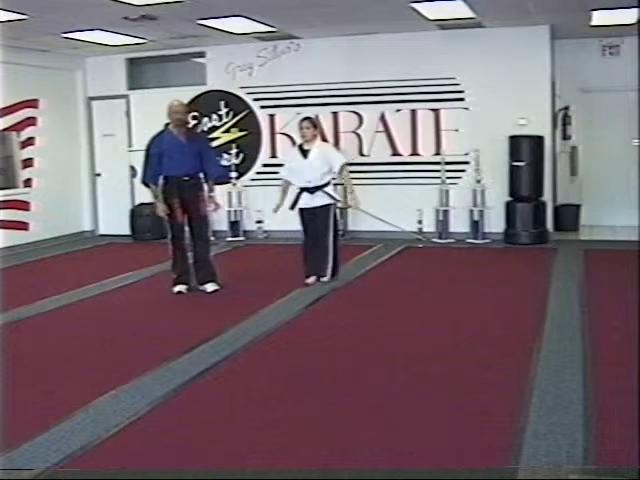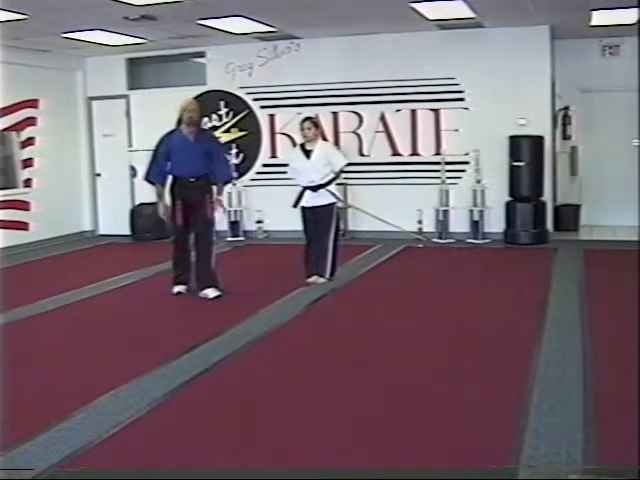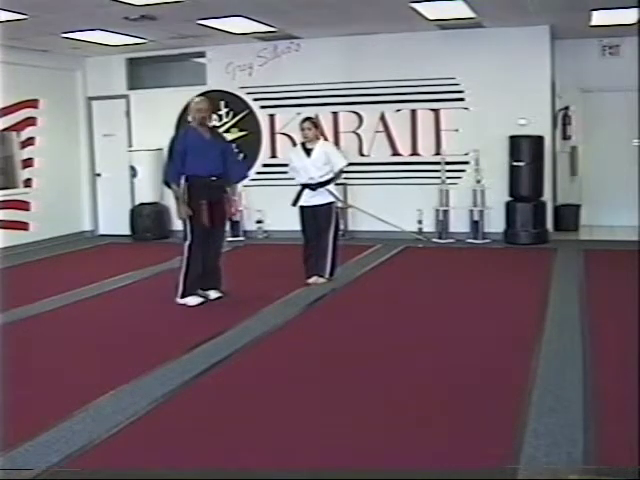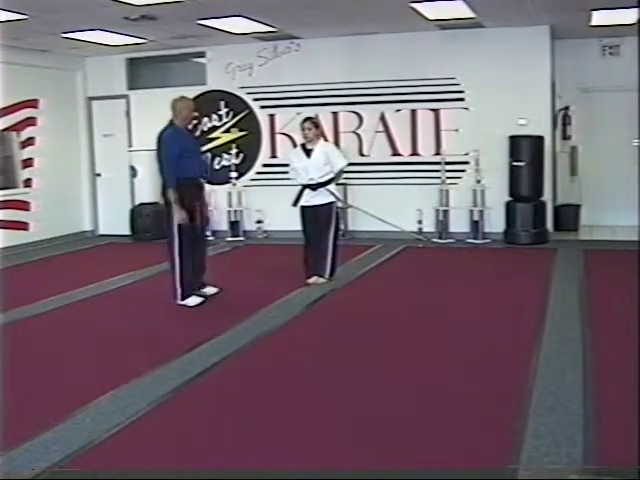
dt=1s
person 1, frame 1
left shoulder: (198, 139)
right shoulder: (160, 141)
left elbow: (209, 167)
right elbow: (152, 173)
left wrist: (211, 194)
right wrist: (158, 200)
left hip: (195, 187)
right hip: (172, 189)
left knee: (201, 234)
right knee: (177, 236)
left ankle: (206, 279)
right ankle: (181, 280)
person 1, frame 2
left shoulder: (209, 139)
right shoulder: (170, 140)
left elbow: (219, 169)
right elbow: (159, 171)
left wrist: (218, 196)
right wrist: (161, 200)
left hip: (203, 189)
right hip: (180, 190)
left knee: (205, 238)
right knee: (180, 237)
left ankle: (207, 285)
right ankle: (181, 281)
person 1, frame 3
left shoulder: (218, 139)
right shoulder: (182, 137)
left elbow: (231, 169)
right elbow: (174, 172)
right wrist: (180, 202)
left hip: (218, 191)
right hip: (196, 191)
left knee: (214, 242)
right knee: (194, 241)
left ankle: (209, 286)
right ankle: (186, 292)
person 1, frame 4
left shoulder: (188, 135)
right shoulder: (169, 136)
right elbow: (169, 174)
left wrist: (200, 195)
right wrist: (176, 206)
left hip: (195, 190)
right hip: (180, 193)
left knee: (198, 240)
right knee: (181, 244)
left ankle: (196, 284)
right ankle: (183, 293)
person 2, frame 1
left shoulder: (325, 149)
right shoulder: (294, 153)
left elbow: (342, 170)
right elbow: (287, 178)
left wrist: (350, 193)
right wrist: (281, 200)
left hip: (324, 197)
right hip: (305, 199)
left knee: (325, 236)
right knee: (310, 238)
left ankle: (326, 272)
right ankle: (312, 272)
person 2, frame 2
left shoulder: (327, 148)
right shoulder: (296, 152)
left elbow: (339, 169)
left wrist: (326, 183)
right wrist: (307, 184)
left hip: (326, 197)
right hip: (307, 198)
left knee: (326, 236)
right knee: (311, 236)
left ankle: (324, 272)
right ankle: (312, 272)
person 2, frame 3
left shoulder: (327, 147)
right shoulder: (296, 152)
left elbow: (339, 169)
left wrist: (327, 182)
right wrist: (305, 183)
left hip: (325, 196)
right hip: (306, 197)
left knee: (325, 235)
right knee: (310, 236)
left ankle: (323, 272)
right ankle: (312, 272)
person 2, frame 4
left shoulder: (327, 148)
right shoulder: (297, 152)
left elbow: (340, 168)
right elbow: (295, 173)
left wrist: (329, 183)
right wrist: (306, 184)
left hip: (325, 196)
right hip: (307, 197)
left knee: (325, 236)
right knee: (310, 237)
left ankle: (323, 272)
right ankle: (312, 272)
